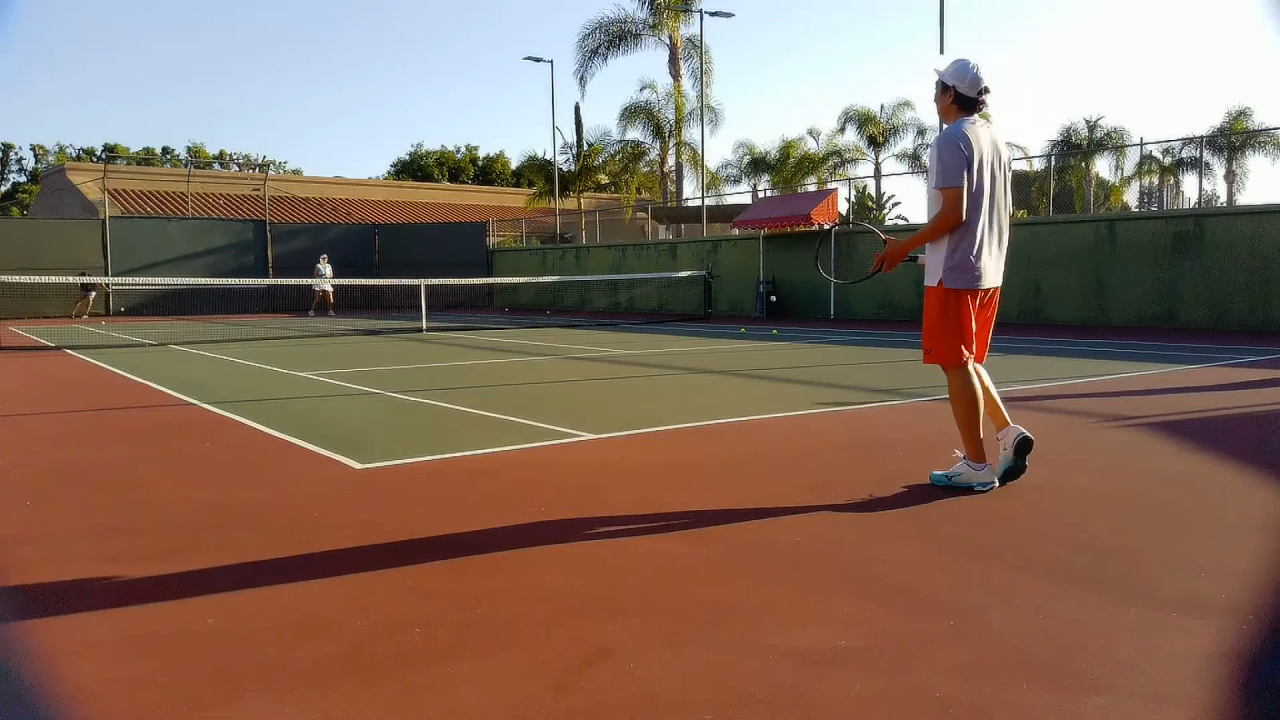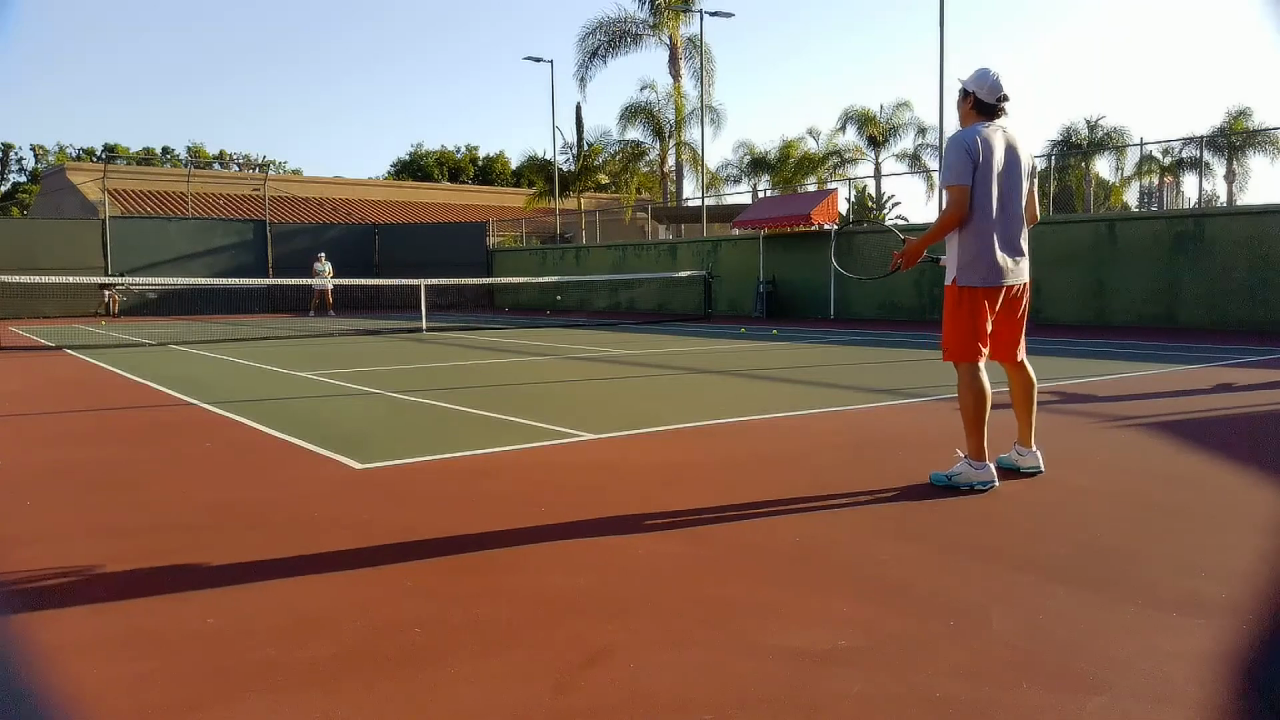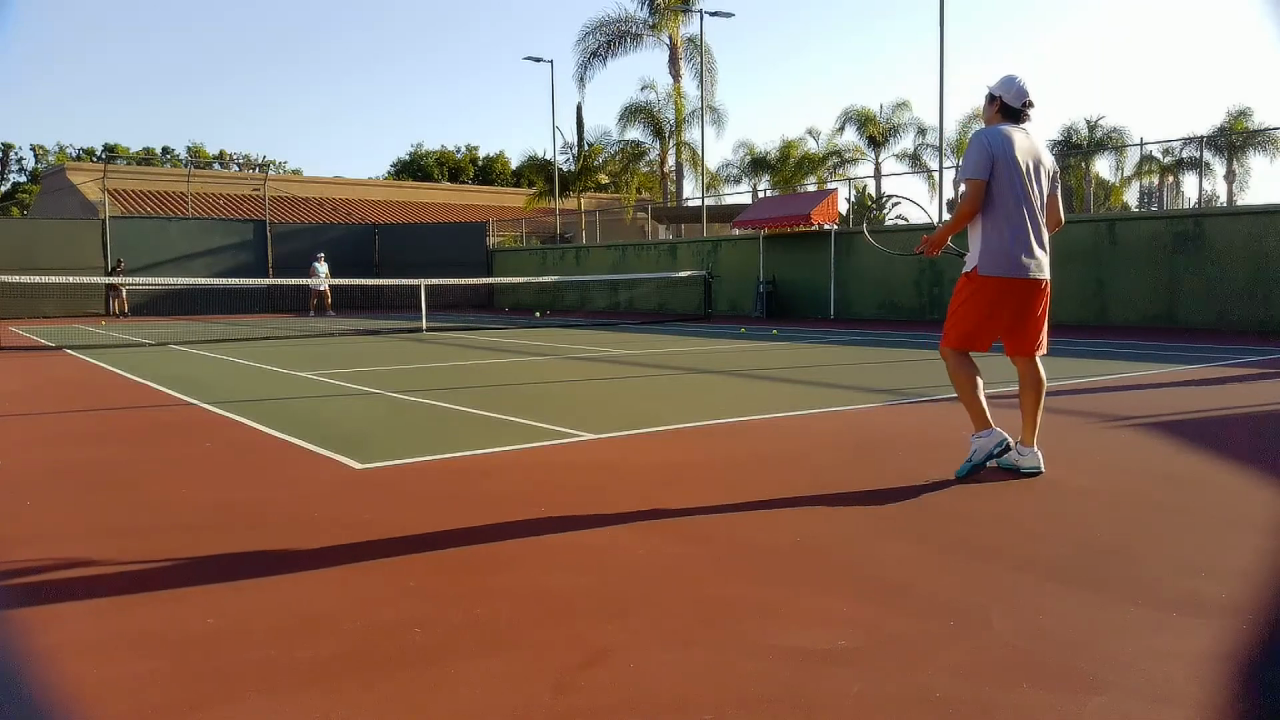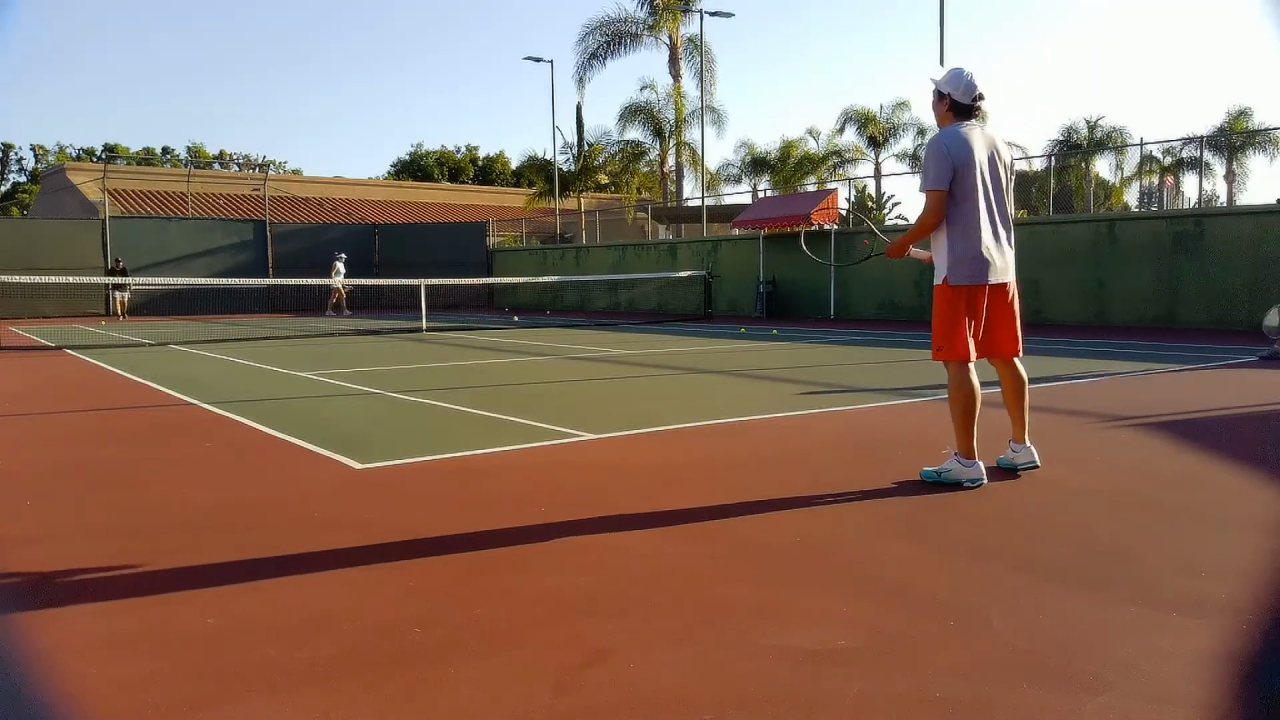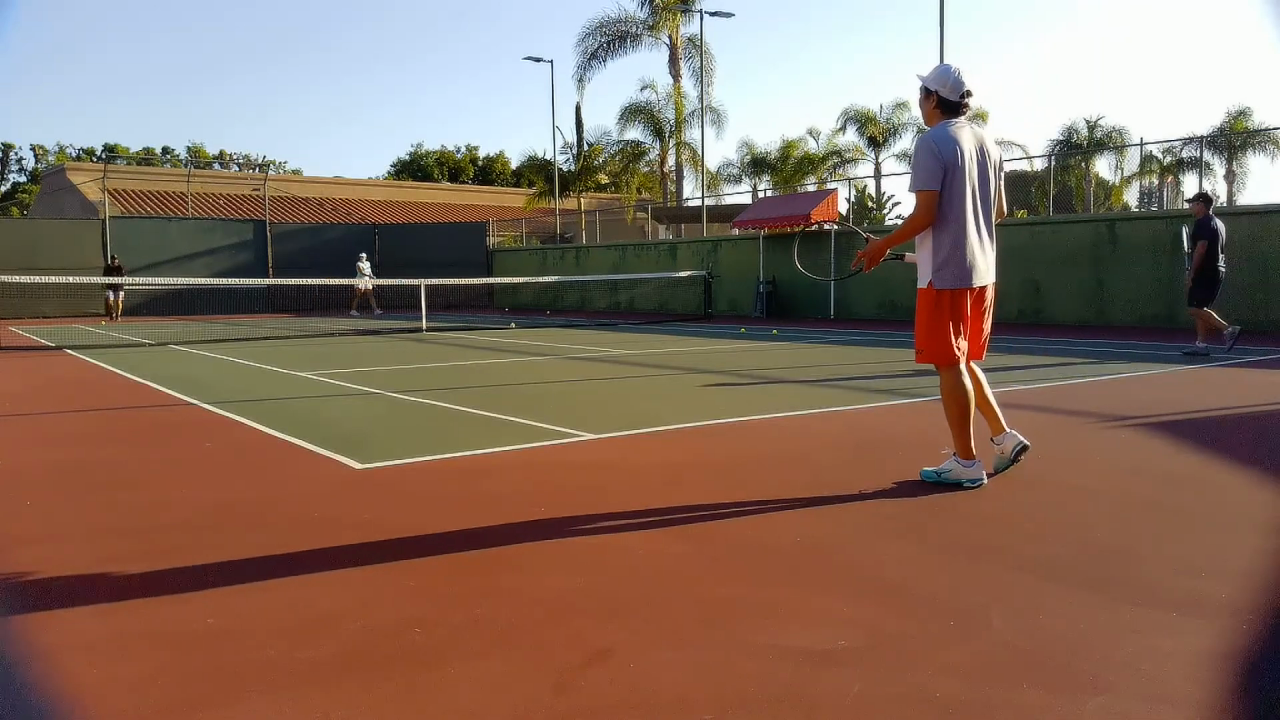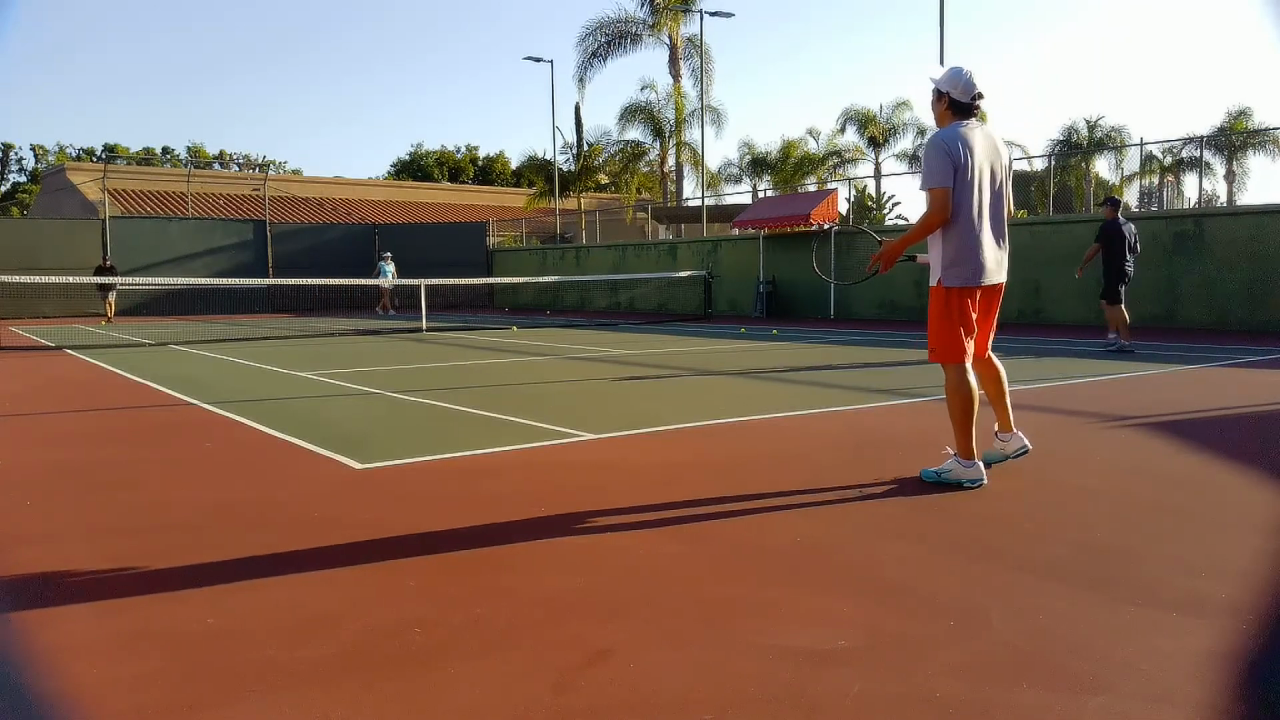
dt=0.7s
person 1, frame 1
left shoulder: (952, 138)
right shoulder: (995, 140)
left elbow: (952, 213)
right elbow: (1005, 210)
left wrist: (904, 246)
left hip: (953, 272)
right hip: (988, 270)
left knee: (956, 365)
right knee: (966, 363)
left ankle: (977, 465)
right ankle: (1008, 436)
person 1, frame 2
left shoulder: (963, 141)
right shoulder: (1019, 148)
left elbow: (957, 210)
right elbow: (1032, 215)
left wrist: (919, 245)
left hip: (973, 272)
right hip: (1014, 270)
left knee: (969, 363)
right knee: (1014, 359)
left ankle: (977, 465)
right ankle: (1026, 450)
person 1, frame 3
left shoulder: (986, 139)
right shoulder: (1043, 152)
left elbow: (972, 202)
right elbow: (1055, 219)
left wrist: (942, 235)
left hip: (991, 266)
right hip: (1035, 268)
left knee: (954, 348)
right knee: (1026, 356)
left ankle: (986, 434)
right ankle: (1028, 450)
person 1, frame 4
left shoulder: (942, 144)
right shoulder: (998, 146)
left elbow: (934, 213)
left wrist: (903, 242)
left hip: (961, 272)
right hip: (1001, 268)
left knee: (959, 362)
right knee: (1006, 358)
left ankle: (967, 461)
right ankle: (1021, 447)
person 1, frame 5
left shoulder: (932, 142)
right shoulder: (987, 143)
left elbow: (925, 214)
right elbow: (999, 211)
left wrist: (883, 245)
left hip: (945, 273)
right hip: (981, 269)
left knee: (949, 364)
right knee: (964, 361)
left ankle: (966, 462)
right ankle: (1005, 437)
person 1, frame 6
left shoulder: (942, 142)
right shoulder: (996, 144)
left elbow: (939, 211)
right elbow: (1006, 208)
left wrist: (897, 246)
left hip: (957, 271)
right hip: (993, 267)
left knee: (956, 362)
right knee: (981, 354)
left ankle: (966, 462)
right ankle: (1009, 436)
